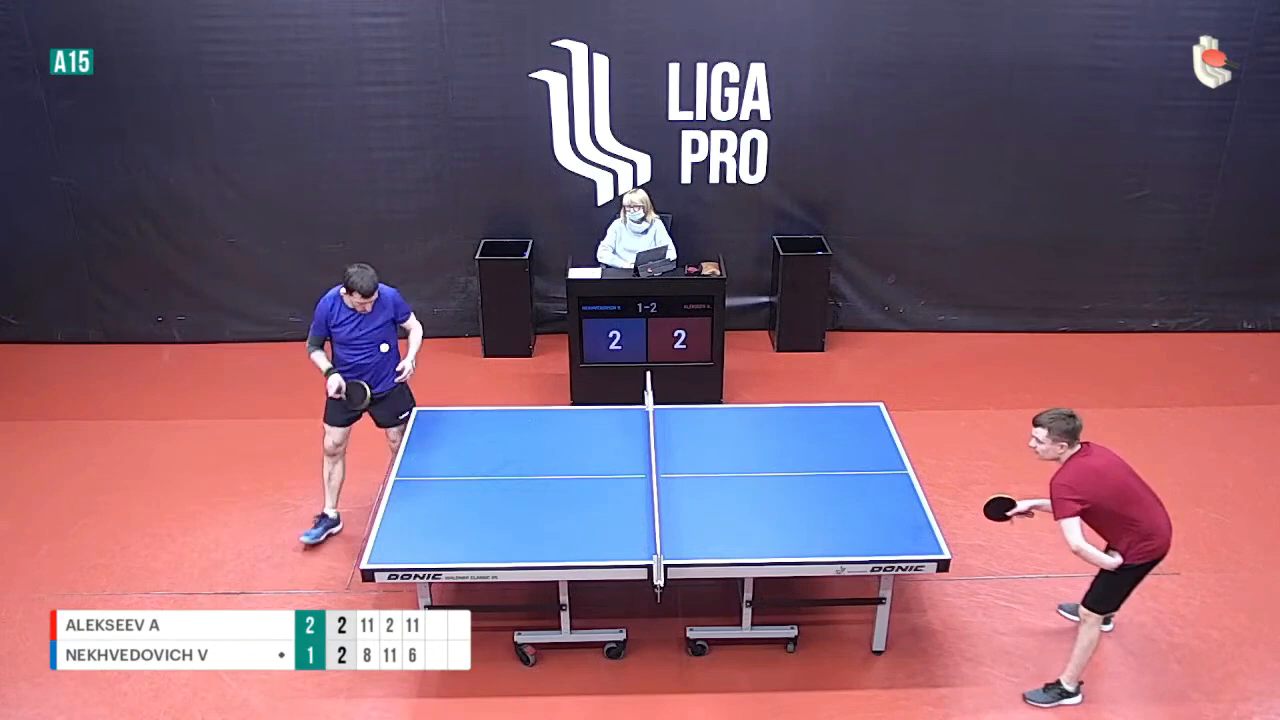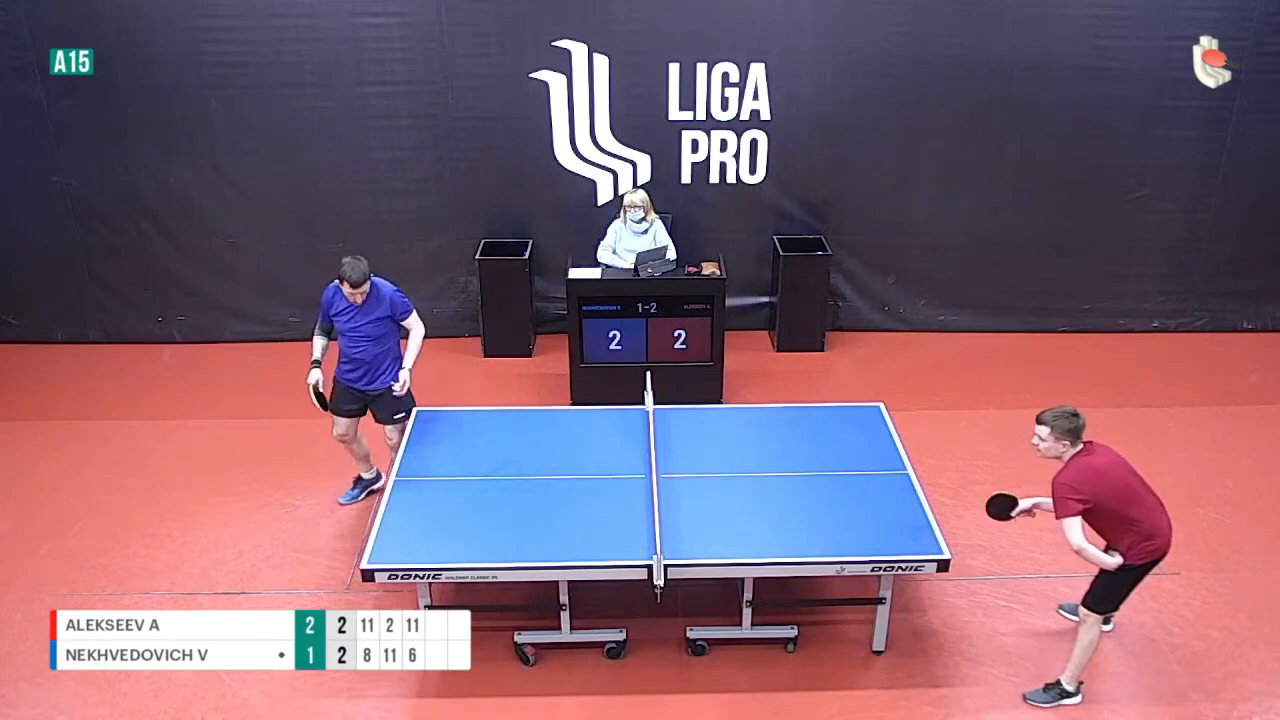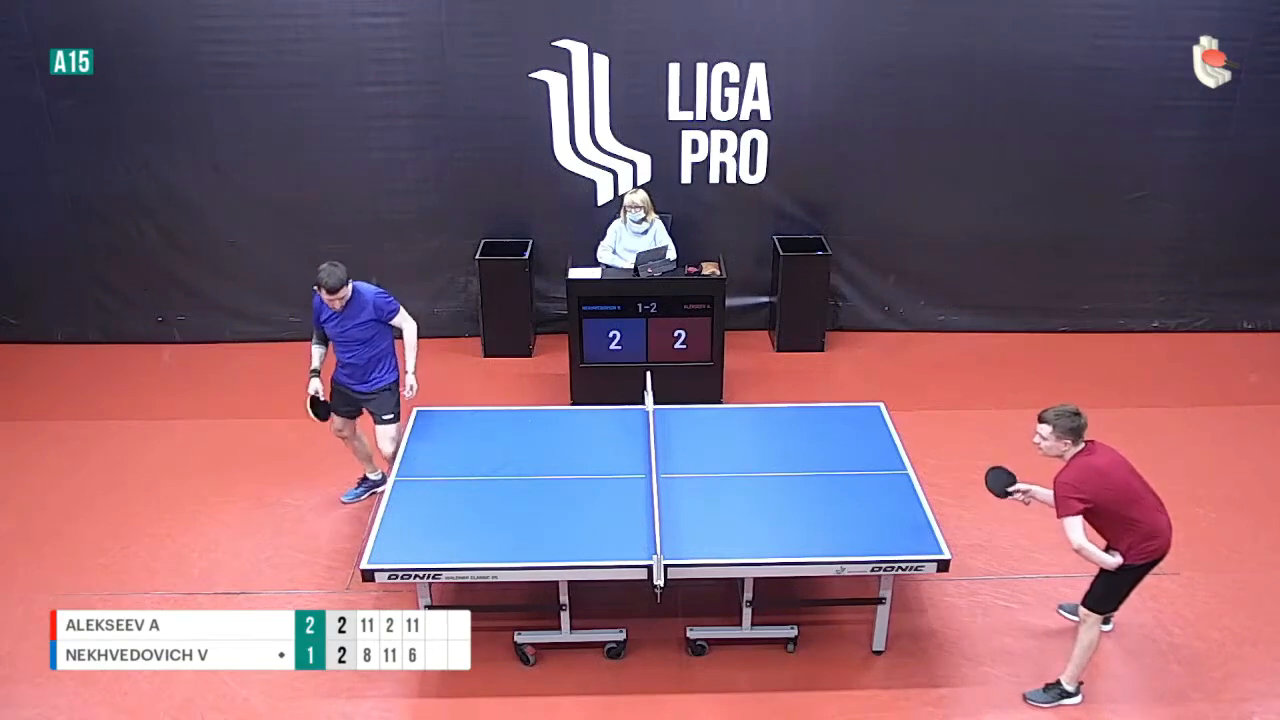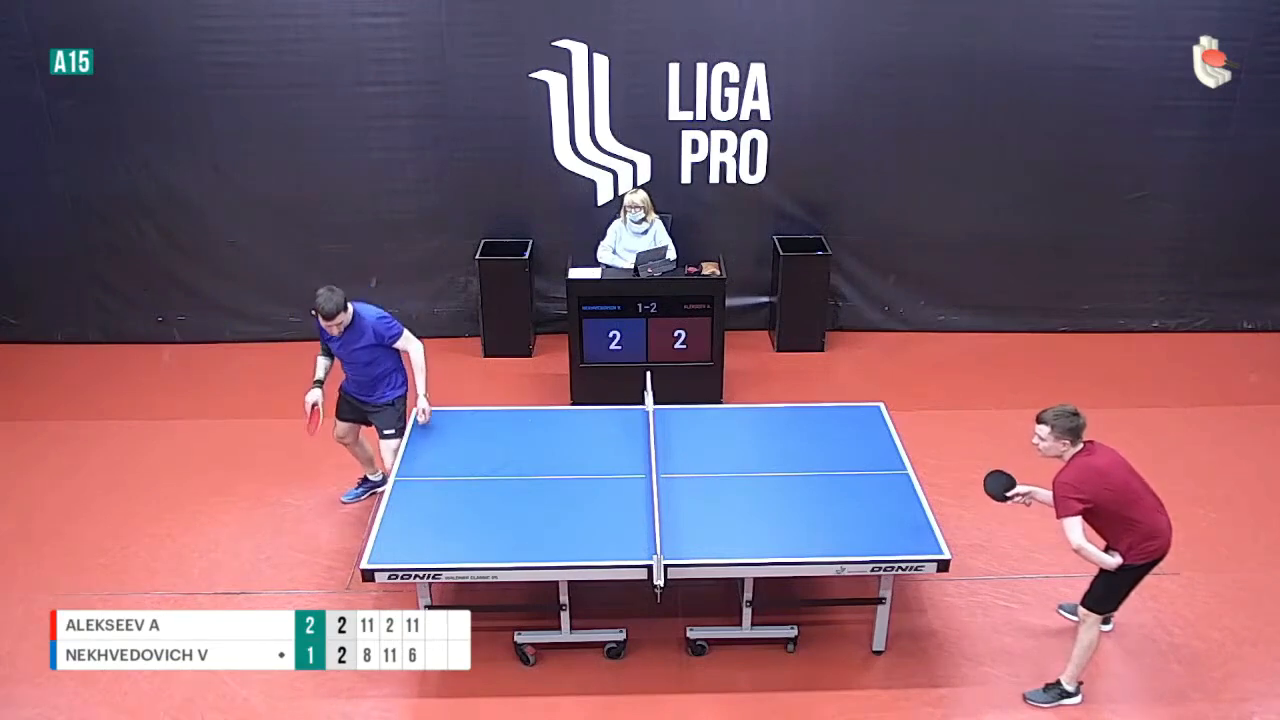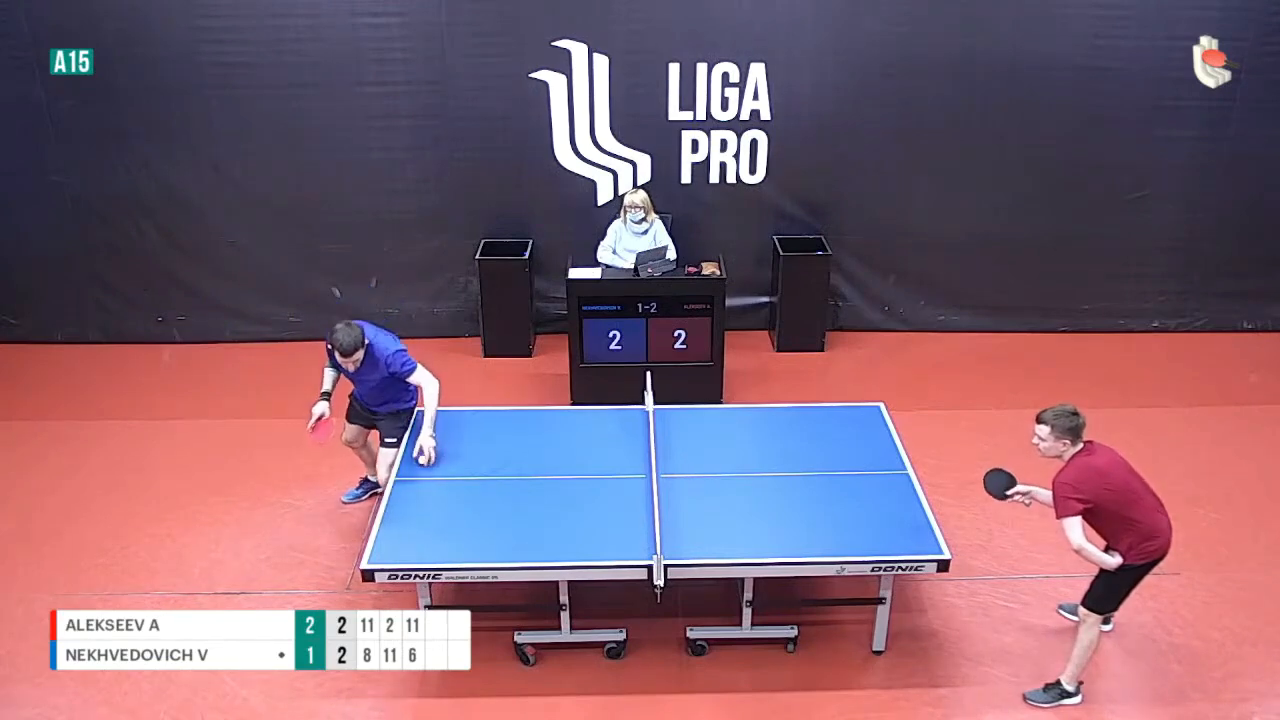
dt=0.3s
person 1, frame 1
left shoulder: (1064, 481)
right shoulder: (1092, 452)
left elbow: (1076, 545)
left wrist: (1112, 563)
right wrist: (1035, 504)
left hip: (1143, 546)
right hip: (1156, 528)
left knee: (1089, 615)
left ankle: (1068, 687)
right ankle: (1104, 612)
person 1, frame 2
left shoulder: (1066, 480)
right shoulder: (1095, 451)
left elbow: (1078, 544)
left wrist: (1112, 563)
right wrist: (1037, 503)
left hip: (1142, 546)
right hip: (1155, 528)
left knee: (1089, 615)
left ankle: (1068, 687)
right ankle: (1103, 611)
person 1, frame 3
left shoulder: (1068, 479)
right shoulder: (1096, 450)
left elbow: (1078, 544)
left wrist: (1112, 562)
right wrist: (1034, 492)
left hip: (1142, 546)
right hip: (1155, 528)
left knee: (1088, 615)
left ankle: (1068, 688)
right ankle: (1102, 612)
person 1, frame 4
left shoulder: (1067, 479)
right shoulder: (1096, 450)
left elbow: (1078, 544)
left wrist: (1112, 563)
right wrist: (1034, 493)
left hip: (1142, 546)
right hip: (1154, 529)
left knee: (1088, 615)
left ankle: (1068, 687)
right ankle: (1102, 612)
person 1, frame 5
left shoulder: (1067, 480)
right shoulder: (1096, 450)
left elbow: (1078, 544)
left wrist: (1113, 563)
right wrist: (1034, 493)
left hip: (1142, 546)
right hip: (1155, 529)
left knee: (1088, 615)
left ankle: (1068, 688)
right ankle: (1103, 613)
person 2, frame 1
left shoulder: (390, 298)
right shoulder: (327, 306)
left elbow: (414, 327)
right elbow: (314, 347)
left wrist: (410, 358)
right wrist: (329, 372)
left hip: (387, 386)
right hip: (345, 387)
left knee: (399, 445)
right knee: (332, 447)
right ankle: (330, 516)
person 2, frame 2
left shoulder: (389, 295)
right shoulder: (331, 296)
left elbow: (417, 328)
right elbow: (322, 331)
left wrist: (406, 368)
right wrist: (316, 365)
left hip: (386, 382)
right hip: (347, 380)
left knee: (396, 441)
right knee: (343, 434)
right ankle: (369, 476)
person 2, frame 3
left shoulder: (373, 297)
right shoulder: (319, 304)
left elbow: (409, 325)
right elbow: (319, 340)
left wrist: (410, 371)
right wrist: (315, 375)
left hip: (381, 382)
right hip: (345, 381)
left knee: (389, 451)
right knee: (342, 430)
right ankle: (374, 477)
person 2, frame 4
left shoulder: (375, 321)
right shoulder: (324, 324)
left elbow: (414, 346)
left wrist: (421, 394)
right wrist: (318, 384)
left hip: (387, 395)
right hip: (353, 391)
left knee: (393, 467)
right knee: (344, 436)
right ankle: (374, 478)
person 2, frame 5
left shoulder: (387, 352)
right shoulder: (335, 339)
left elbow: (430, 384)
right elbow: (332, 366)
left wrist: (427, 433)
right wrist: (324, 397)
left hip: (396, 406)
right hip: (364, 399)
left knee: (386, 479)
right knee: (351, 440)
right ankle: (373, 479)
